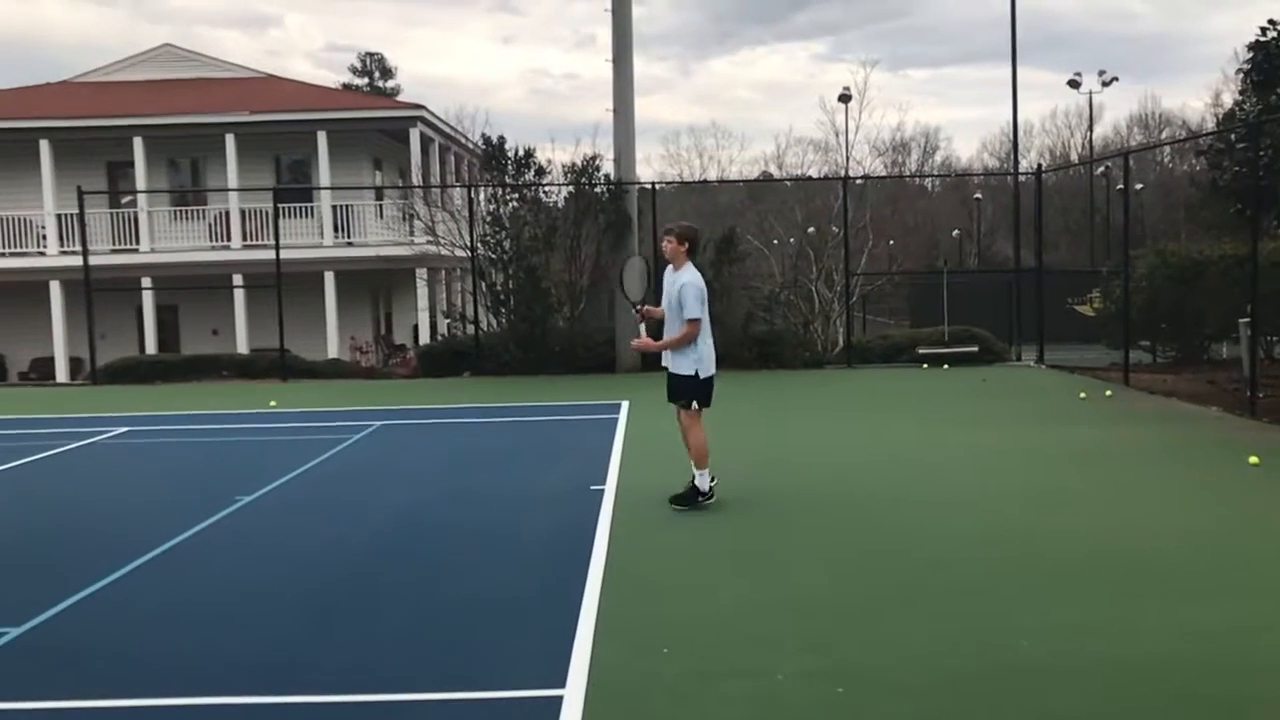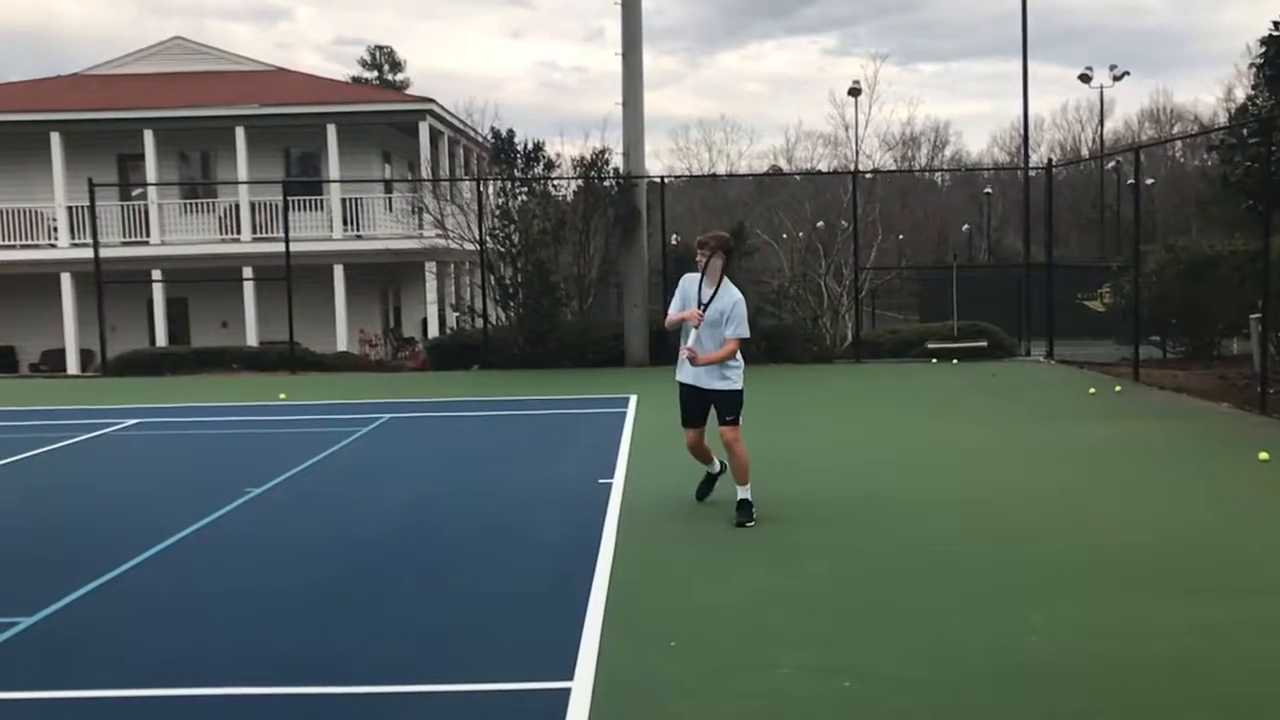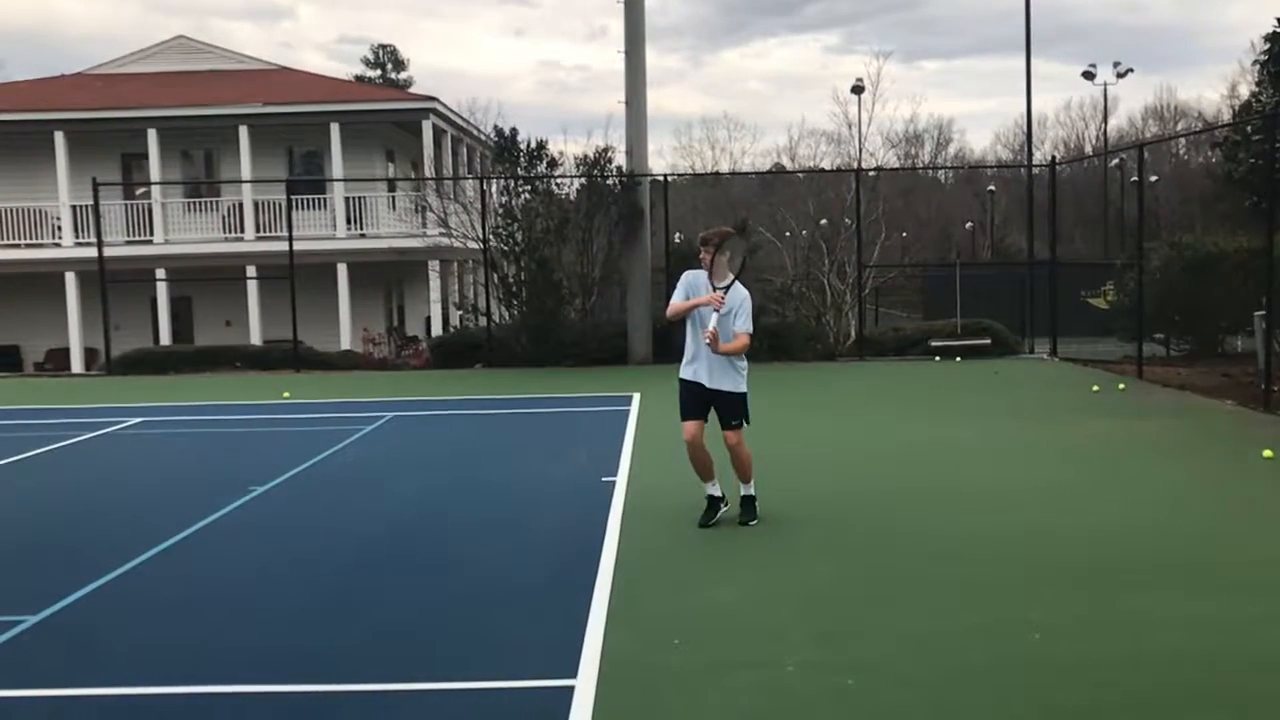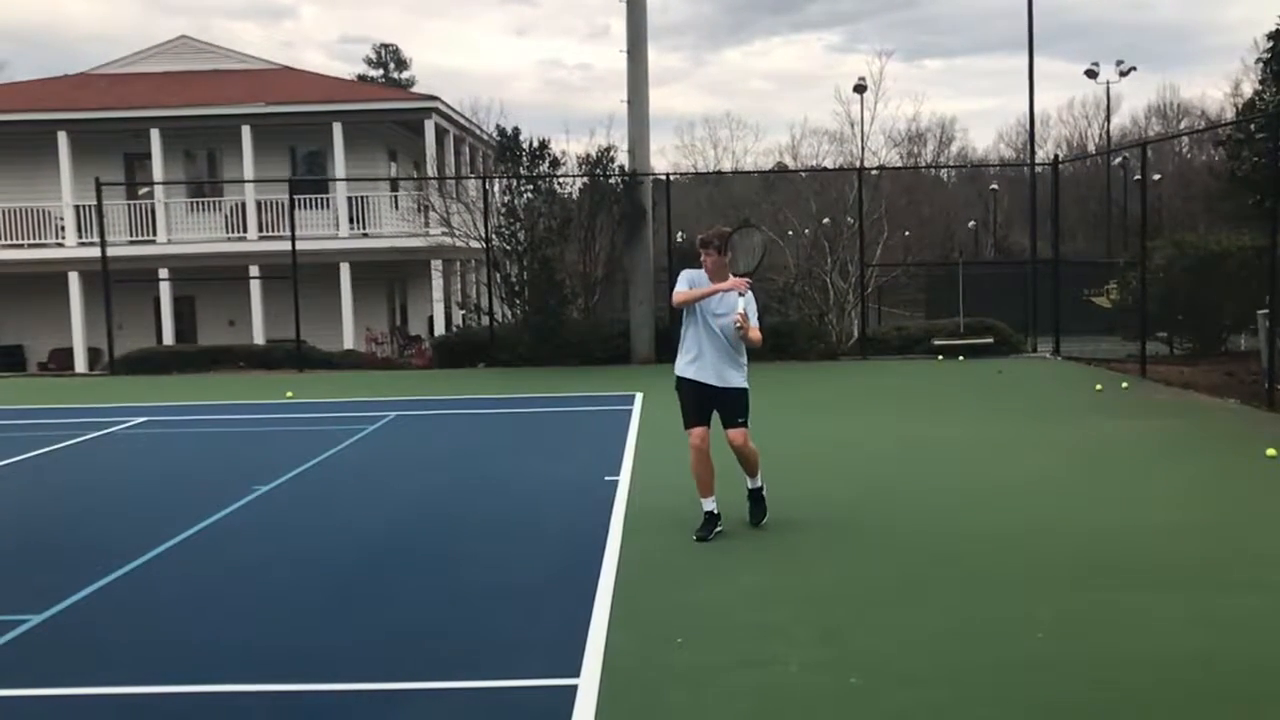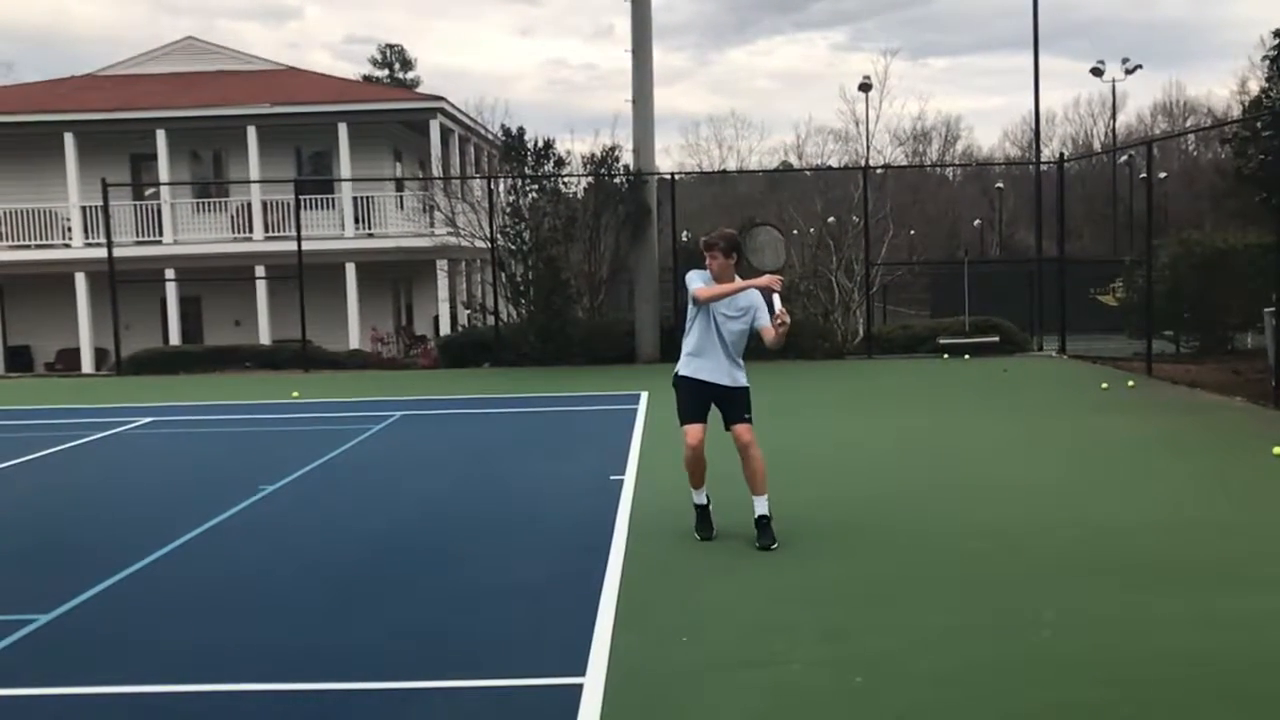
dt=1s
person 1, frame 1
left shoulder: (690, 282)
right shoulder: (669, 272)
left elbow: (692, 329)
left wrist: (657, 346)
right wrist: (650, 312)
left hip: (693, 364)
right hip: (676, 363)
left knee: (691, 421)
right knee: (684, 420)
left ankle: (703, 488)
right ankle: (701, 477)
person 1, frame 2
left shoulder: (734, 298)
right shoulder: (687, 282)
left elbow: (732, 346)
right elbow: (668, 323)
left wrist: (702, 359)
right wrist: (685, 315)
left hip: (725, 380)
right hip: (690, 378)
left knee: (731, 437)
right knee: (693, 441)
left ankle: (745, 500)
right ankle: (715, 469)
person 1, frame 3
left shoulder: (740, 295)
right shoulder: (690, 279)
left elbow: (744, 343)
right elbow: (671, 313)
left wrist: (720, 348)
right wrist: (700, 300)
left hip: (729, 380)
right hip: (693, 375)
left knee: (734, 442)
right knee: (691, 437)
left ankle: (748, 497)
right ankle: (715, 497)
person 1, frame 4
left shoulder: (743, 294)
right shoulder: (690, 278)
left elbow: (756, 340)
right elbow: (677, 300)
left wrist: (748, 334)
right wrist: (720, 286)
left hip: (731, 379)
right hip: (692, 376)
left knee: (739, 441)
right knee: (698, 442)
left ankle: (755, 487)
right ankle: (711, 514)
person 1, frame 5
left shoulder: (752, 298)
right shoulder: (696, 278)
left elbow: (769, 340)
right elbow: (703, 296)
left wrist: (781, 333)
right wrist: (752, 282)
left hip: (732, 378)
right hip: (692, 375)
left knee: (746, 440)
right knee: (693, 442)
left ankle: (763, 517)
right ankle: (701, 503)
